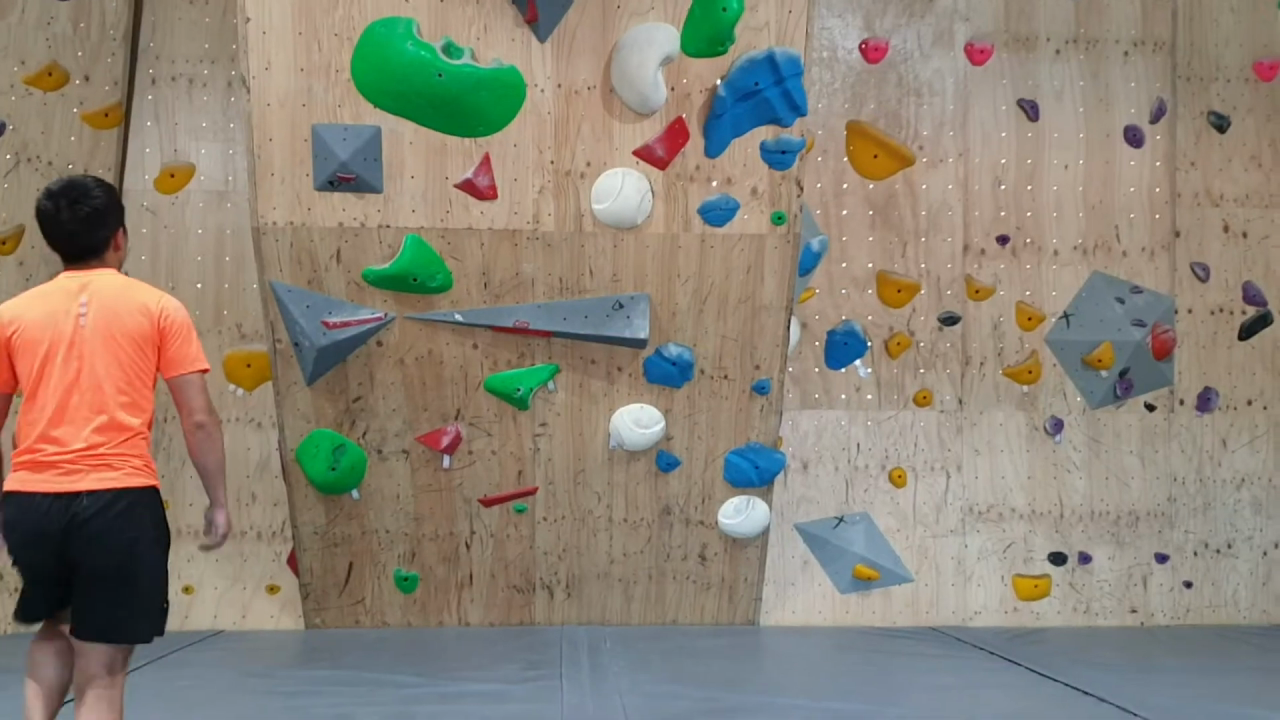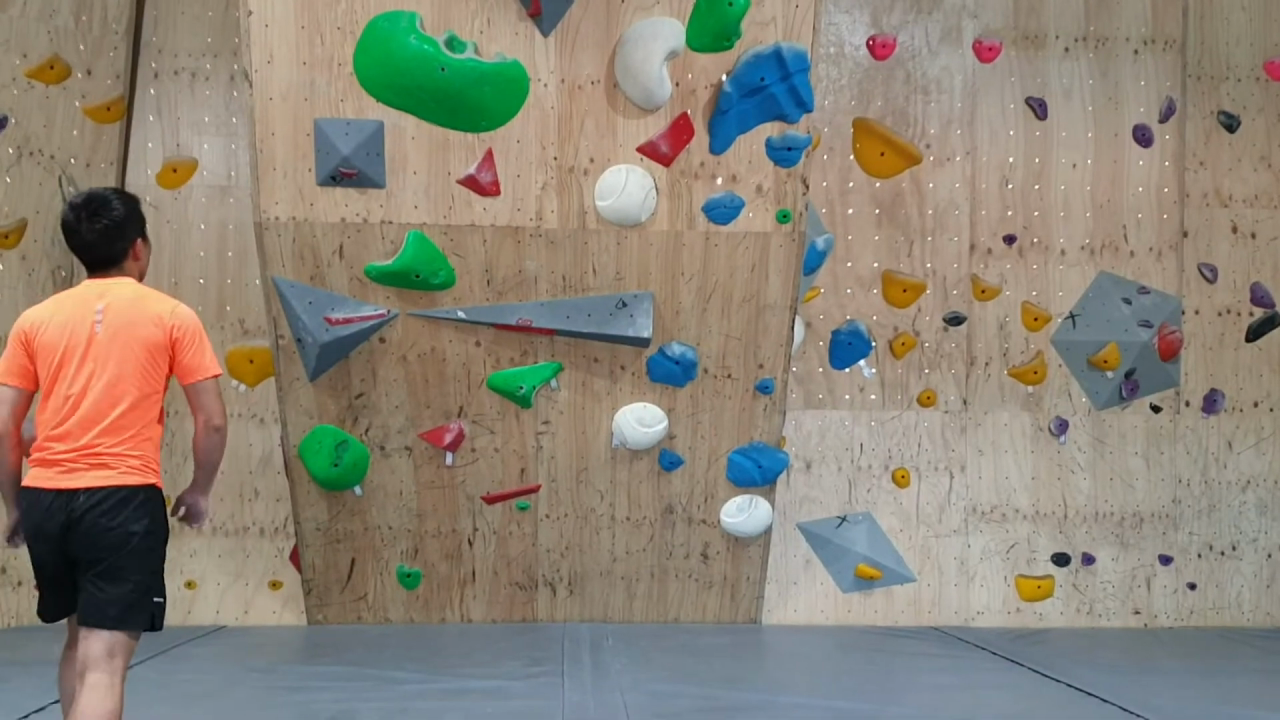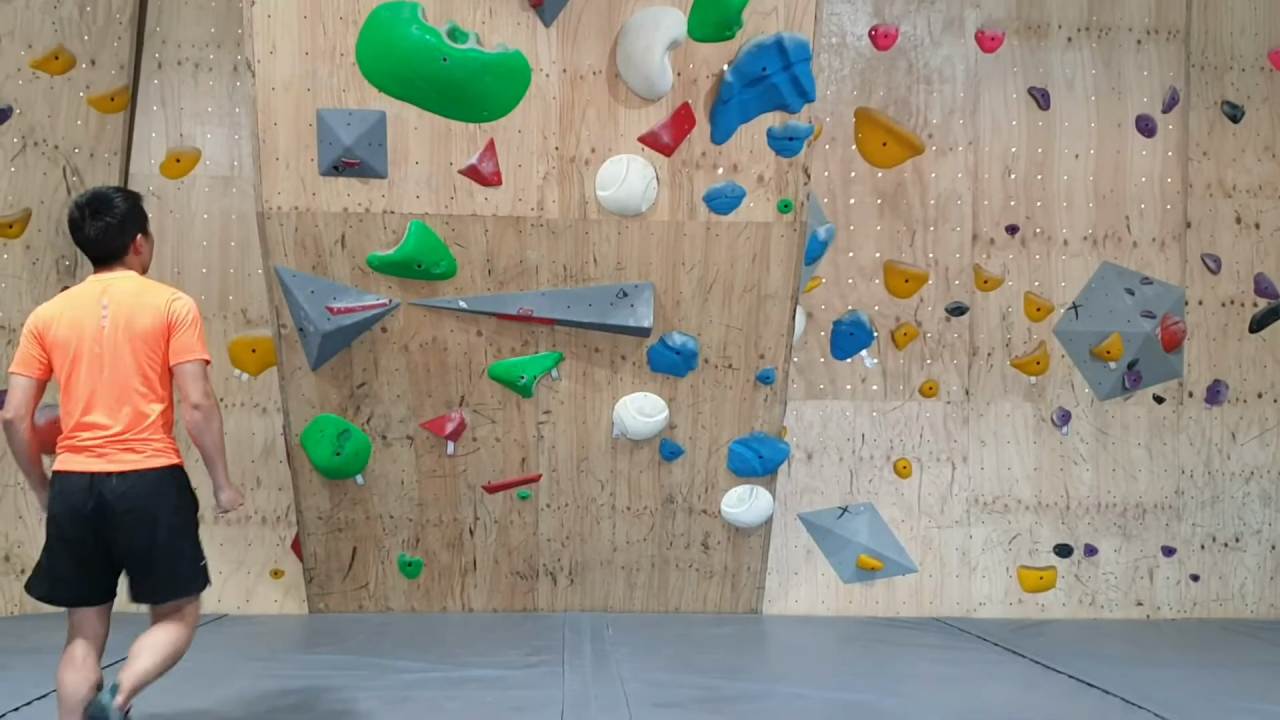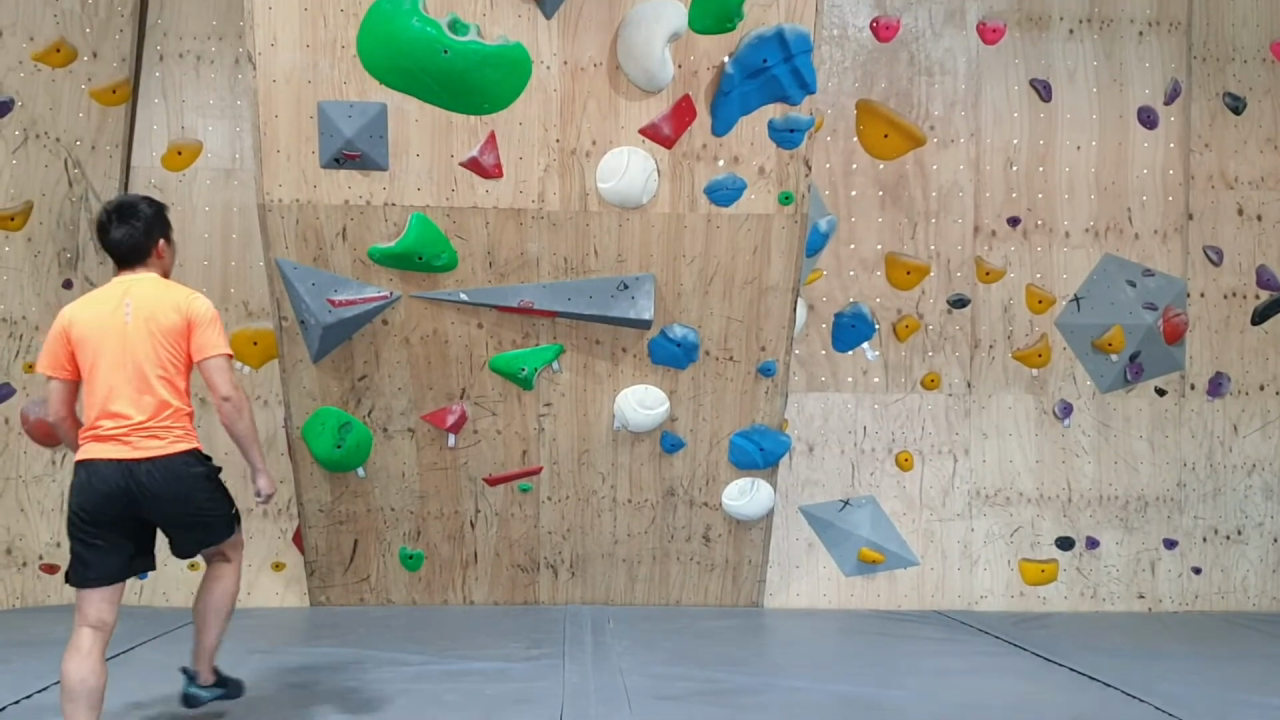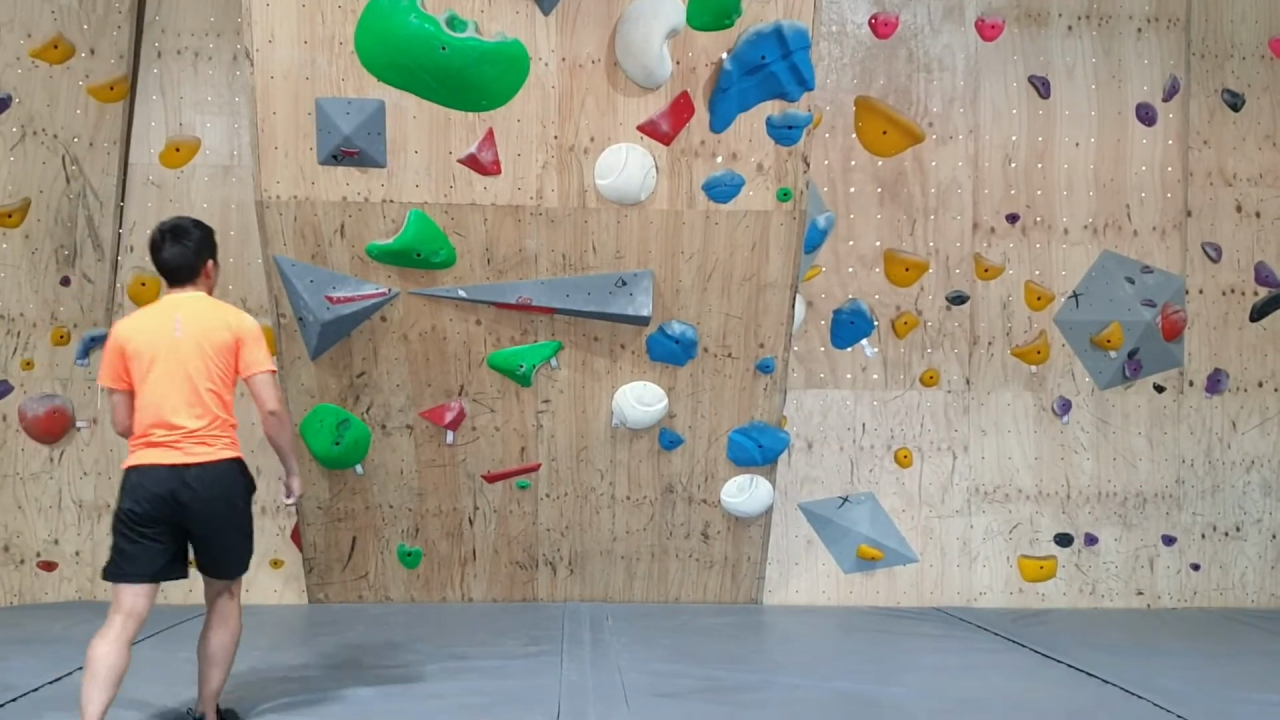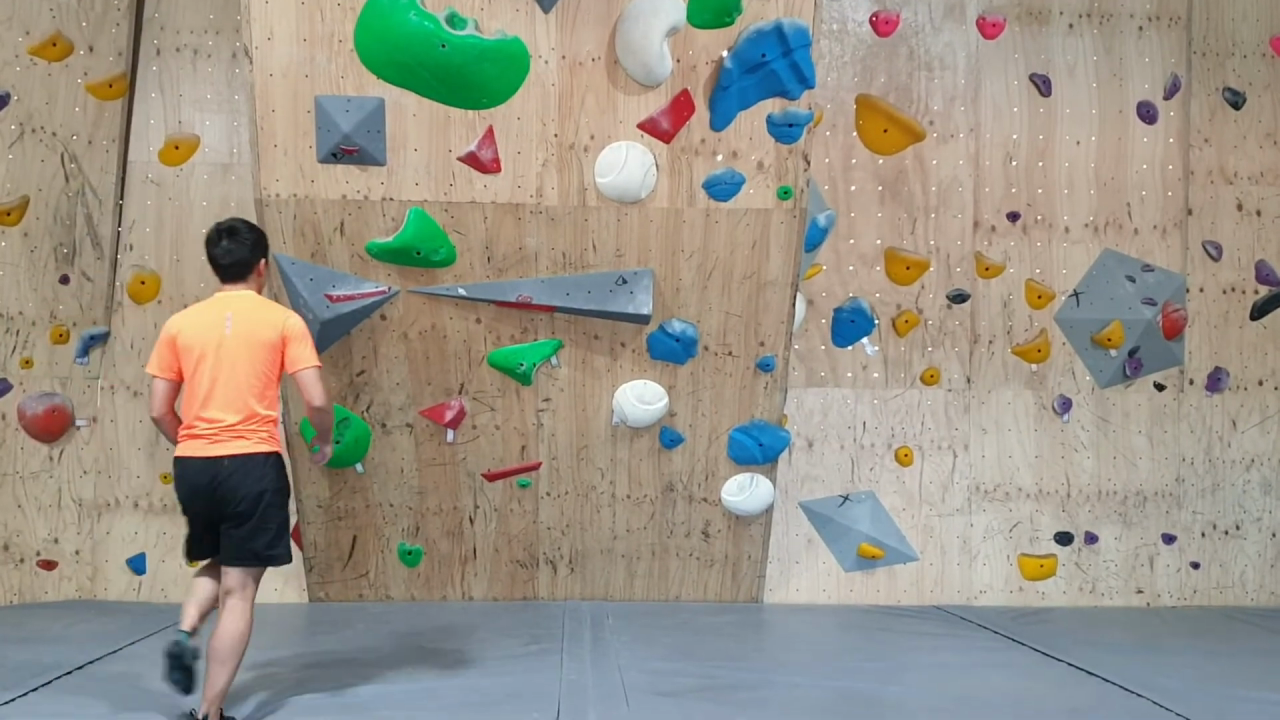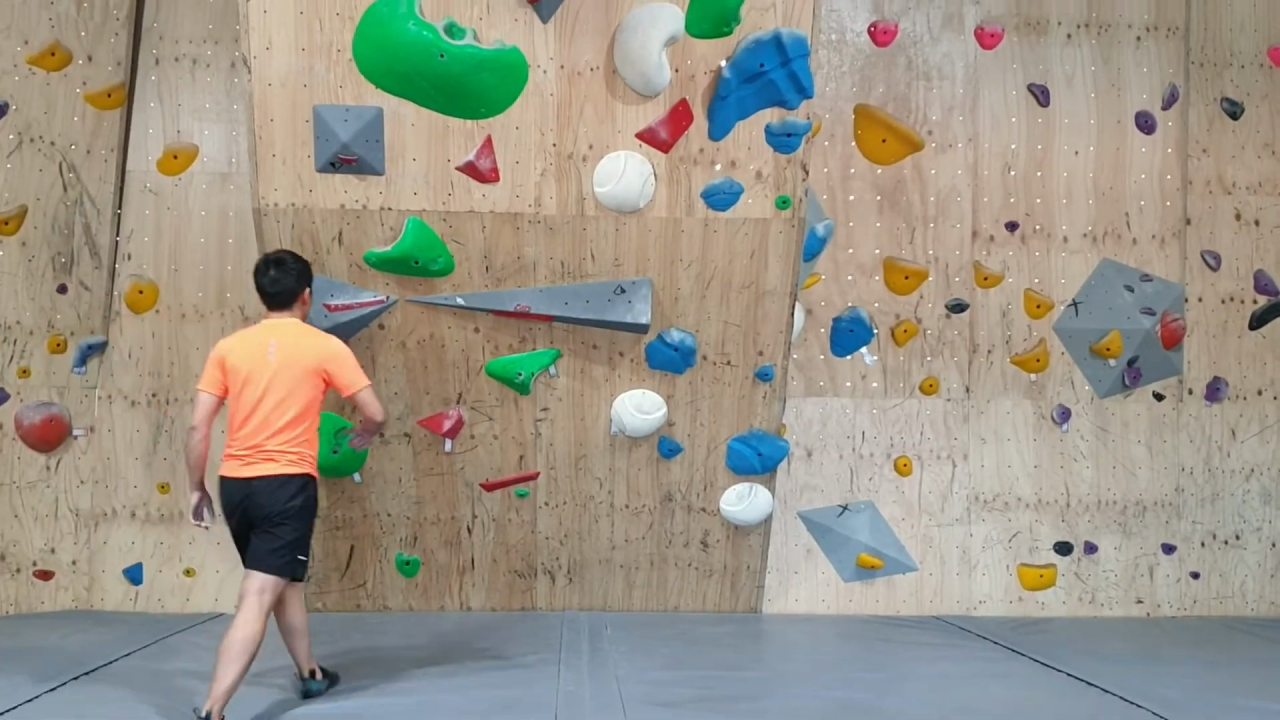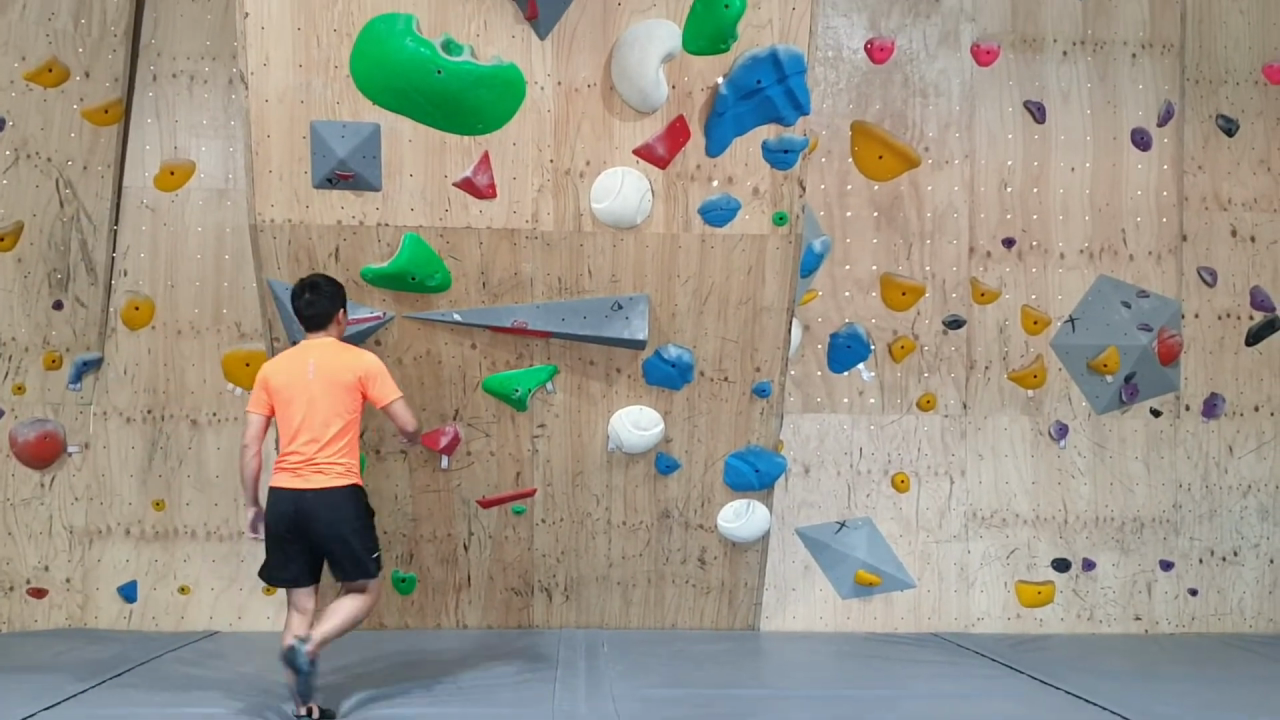
dt=0.3s
person 1, frame 1
right shoulder: (157, 307)
right elbow: (199, 419)
right wrist: (217, 503)
right hip: (122, 502)
left knee: (54, 628)
right knee: (101, 673)
person 1, frame 2
right shoulder: (172, 317)
right elbow: (213, 421)
right wrist: (199, 491)
left hip: (46, 499)
right hip: (125, 500)
left knee: (82, 637)
right knee: (103, 662)
person 1, frame 3
left shoulder: (49, 314)
right shoulder: (172, 304)
right elbow: (197, 404)
right wrist: (221, 480)
left hip: (74, 485)
right hip: (148, 480)
left knee: (84, 634)
right knee: (179, 615)
person 1, frame 4
left shoulder: (73, 314)
right shoulder: (190, 305)
left elbow: (58, 415)
right elbow: (227, 395)
right wrist: (259, 468)
left hip: (96, 474)
right hip: (172, 465)
left knee: (92, 622)
right knee: (227, 552)
right ankle: (203, 675)
person 1, frame 5
left shoulder: (127, 330)
right shoulder: (237, 323)
left elbow: (123, 424)
right elbow: (272, 408)
right wrist: (291, 469)
left hip: (145, 478)
right hip: (216, 475)
left knee: (125, 613)
right knee: (223, 597)
person 1, frame 6
left shoulder: (179, 323)
right shoulder: (283, 321)
left elbow: (159, 411)
right elbow: (317, 402)
right wrist: (325, 441)
left hip: (192, 467)
right hip: (253, 466)
left knee: (219, 568)
right knee: (239, 593)
left ankle: (184, 635)
person 1, frame 7
left shoulder: (227, 347)
right shoulder: (326, 347)
left elbow: (199, 426)
right elbow: (376, 414)
left wrist: (196, 488)
right wrist: (366, 433)
left hip: (235, 483)
right hip: (288, 485)
left knee: (283, 581)
right knee: (255, 604)
left ankle: (309, 673)
person 1, frame 8
left shoulder: (271, 368)
right shoulder: (361, 362)
left elbow: (250, 445)
right elbow: (409, 425)
left wrist: (252, 504)
right wrist: (411, 440)
left hip: (283, 497)
right hip: (337, 496)
left knee: (300, 608)
right knee: (363, 590)
right ankle: (305, 647)
